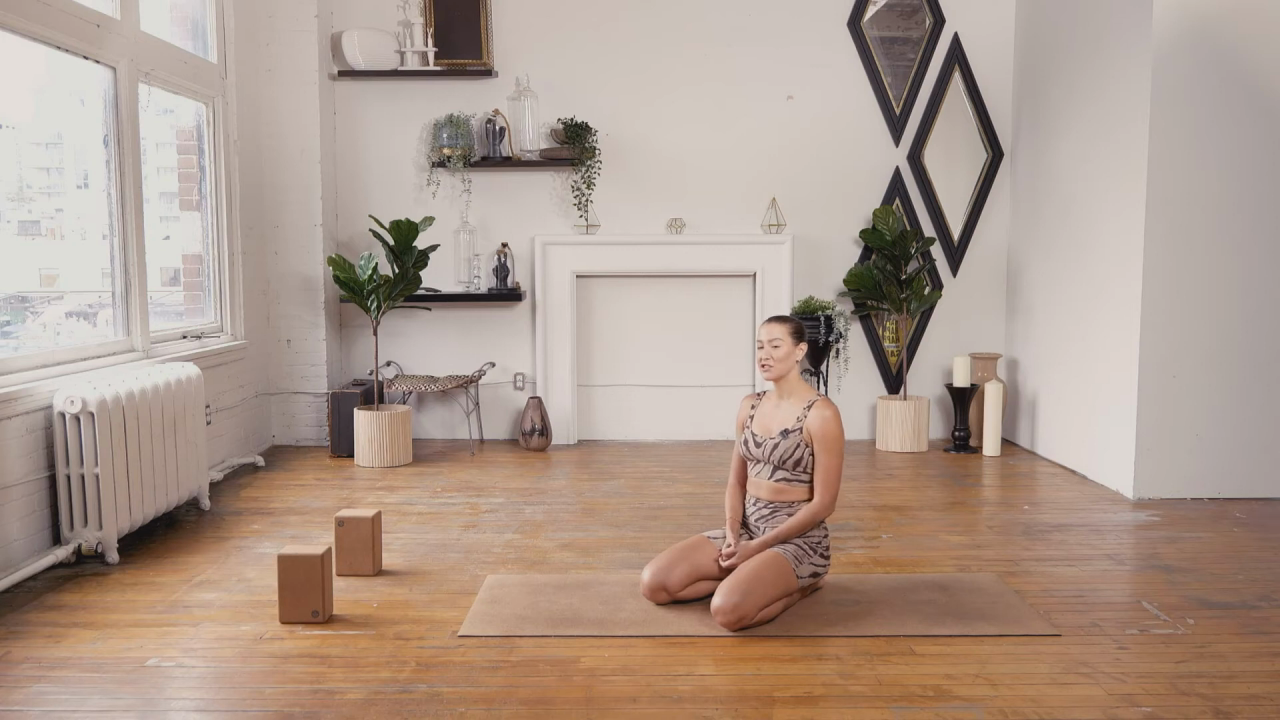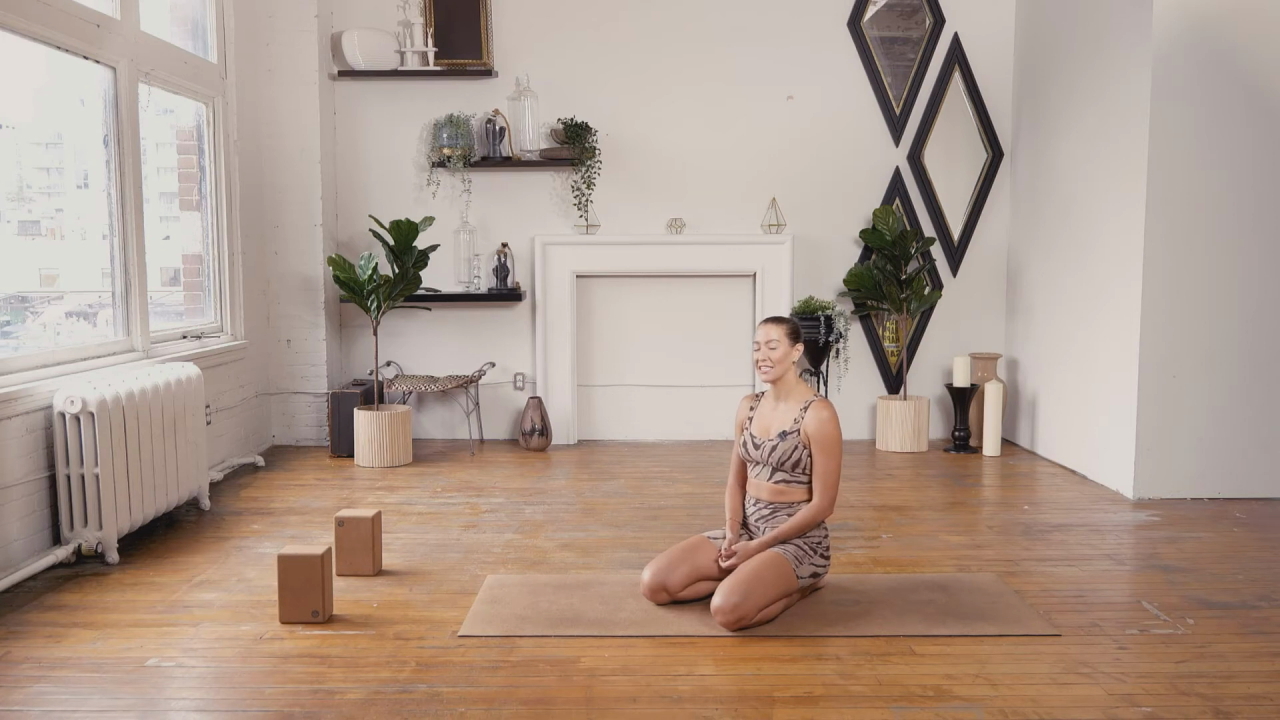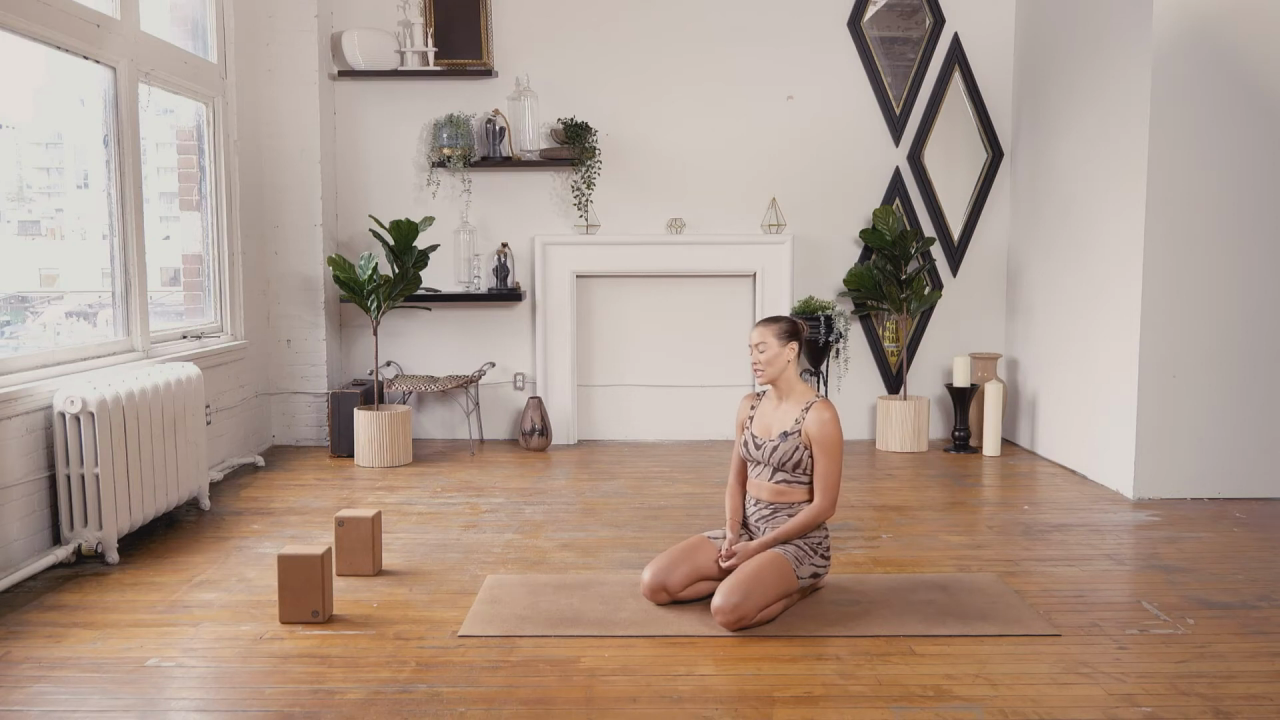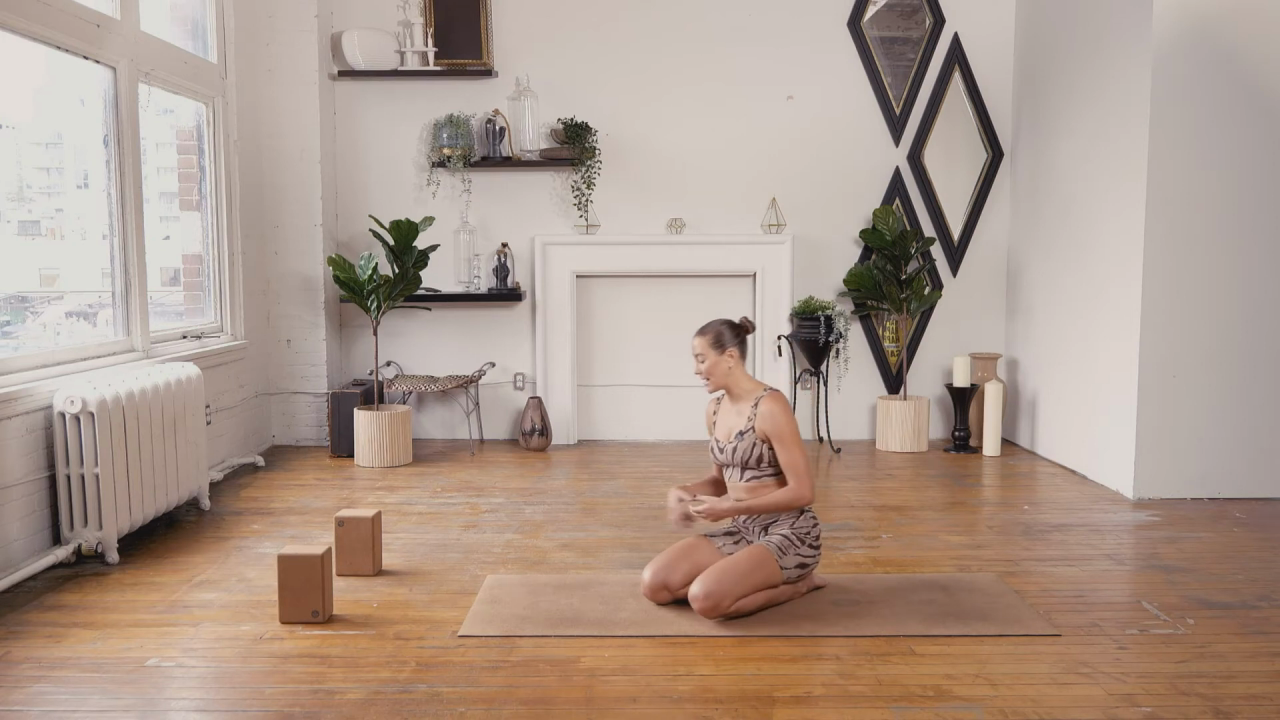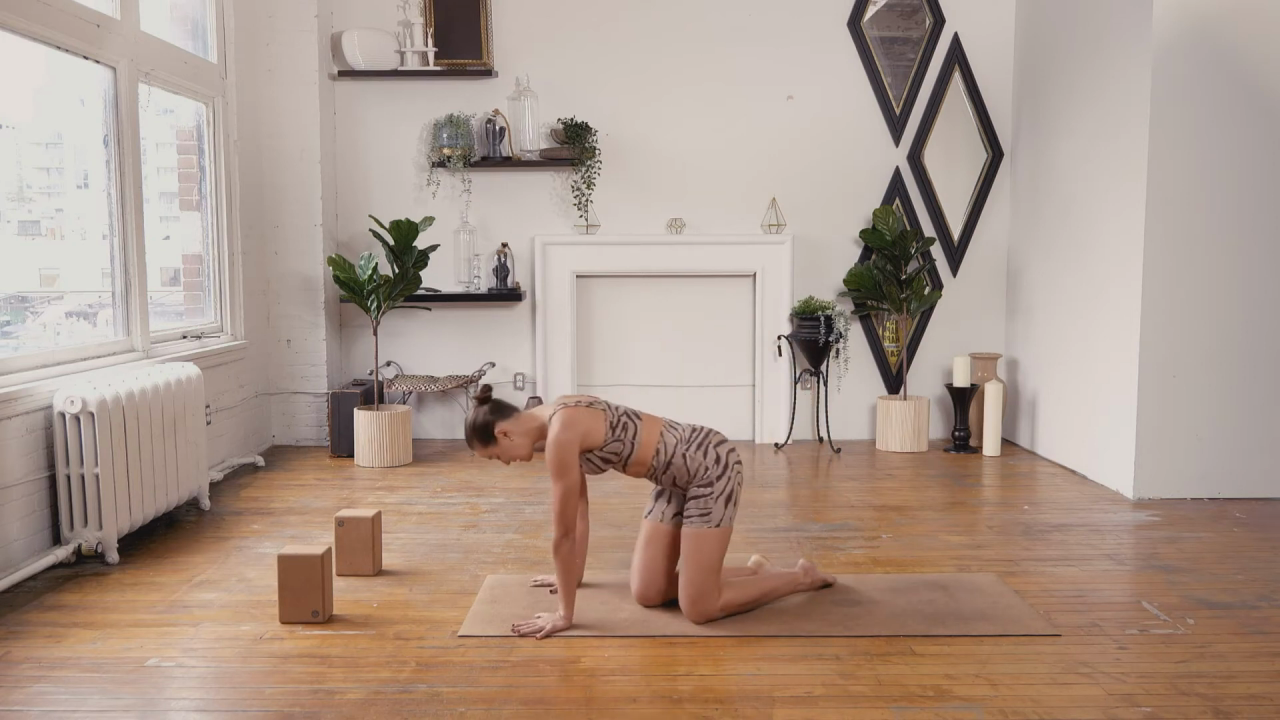
dt=1s
person 1, frame 1
left shoulder: (821, 414)
right shoulder: (750, 405)
left elbow: (824, 503)
left wrist: (757, 546)
right wrist: (732, 531)
left hip: (797, 538)
right hip: (747, 527)
left knee: (728, 609)
right knee: (653, 583)
left ankle: (800, 584)
right ankle: (750, 576)
person 1, frame 2
left shoulder: (818, 414)
right shoulder: (748, 406)
left elbow: (823, 504)
left wrist: (758, 546)
right wrist: (732, 532)
left hip: (796, 538)
right hip: (747, 527)
left knee: (728, 609)
right knee: (654, 583)
left ankle: (800, 584)
right ankle: (753, 578)
person 1, frame 3
left shoulder: (820, 415)
right shoulder: (749, 405)
left elbow: (824, 505)
left wrist: (757, 548)
right wrist: (732, 532)
left hip: (797, 539)
right hip: (747, 527)
left knee: (727, 609)
right knee: (653, 583)
left ankle: (800, 585)
right ankle: (755, 578)
person 1, frame 4
left shoulder: (771, 407)
right shoulder: (715, 409)
left elbow: (802, 493)
left wrist: (728, 508)
right wrist: (685, 491)
left hip: (788, 533)
right hip: (743, 531)
left knee: (704, 598)
right knee: (654, 584)
left ankle: (795, 583)
right ankle: (752, 574)
person 1, frame 5
left shoulder: (560, 433)
right shoulder: (558, 419)
left elbow: (564, 532)
right elbow: (579, 512)
left wrist: (564, 612)
right wrist: (570, 576)
left hip: (709, 469)
right hip: (678, 477)
left knee: (699, 609)
right knee: (646, 594)
left ankle: (801, 578)
right ankle: (752, 571)
